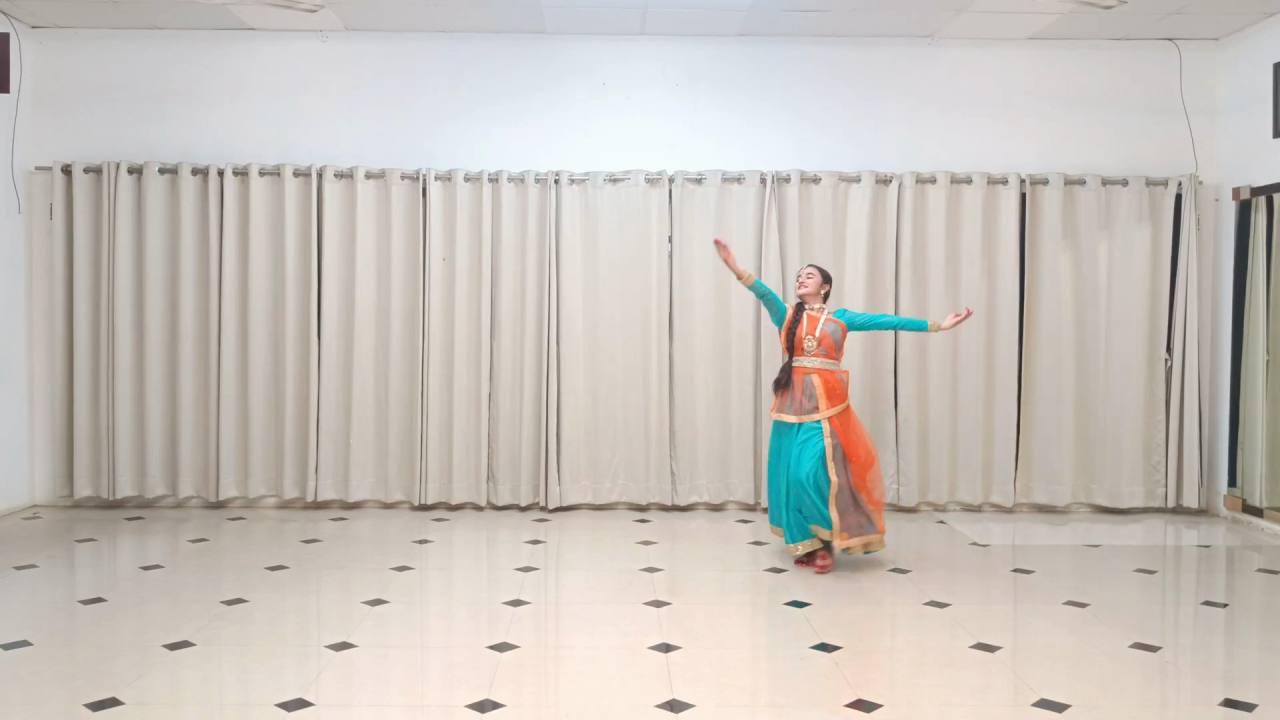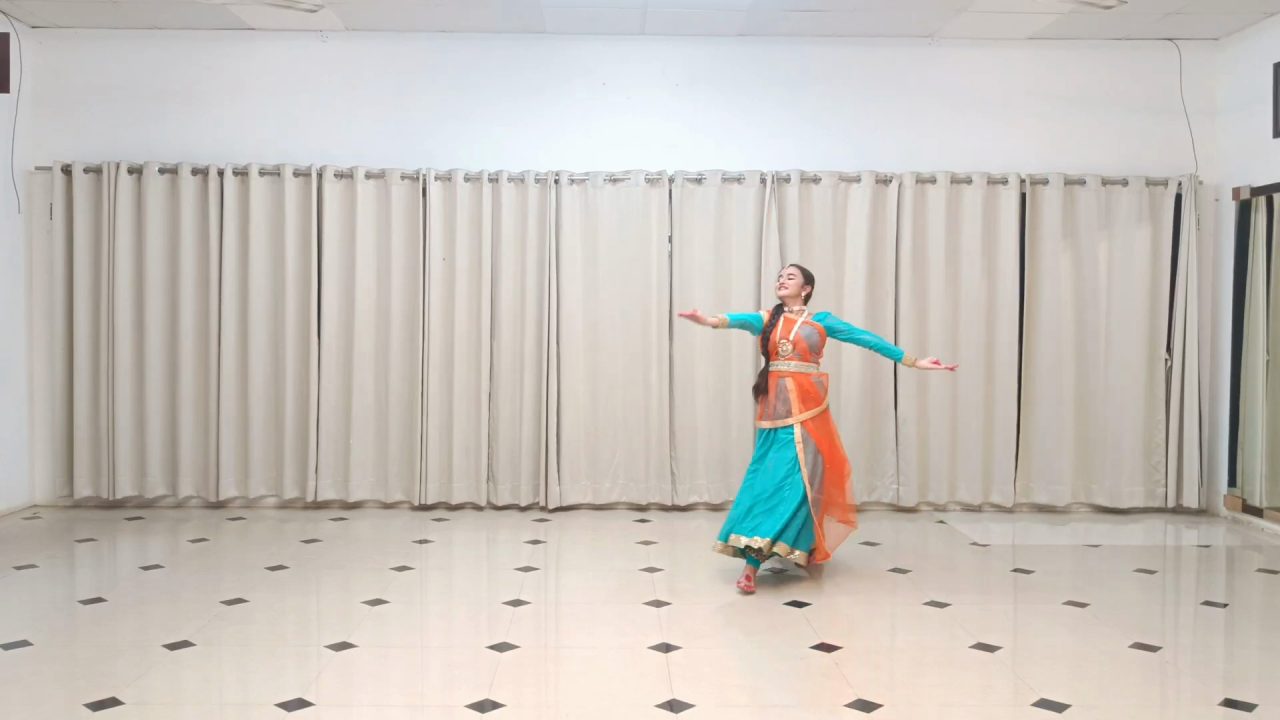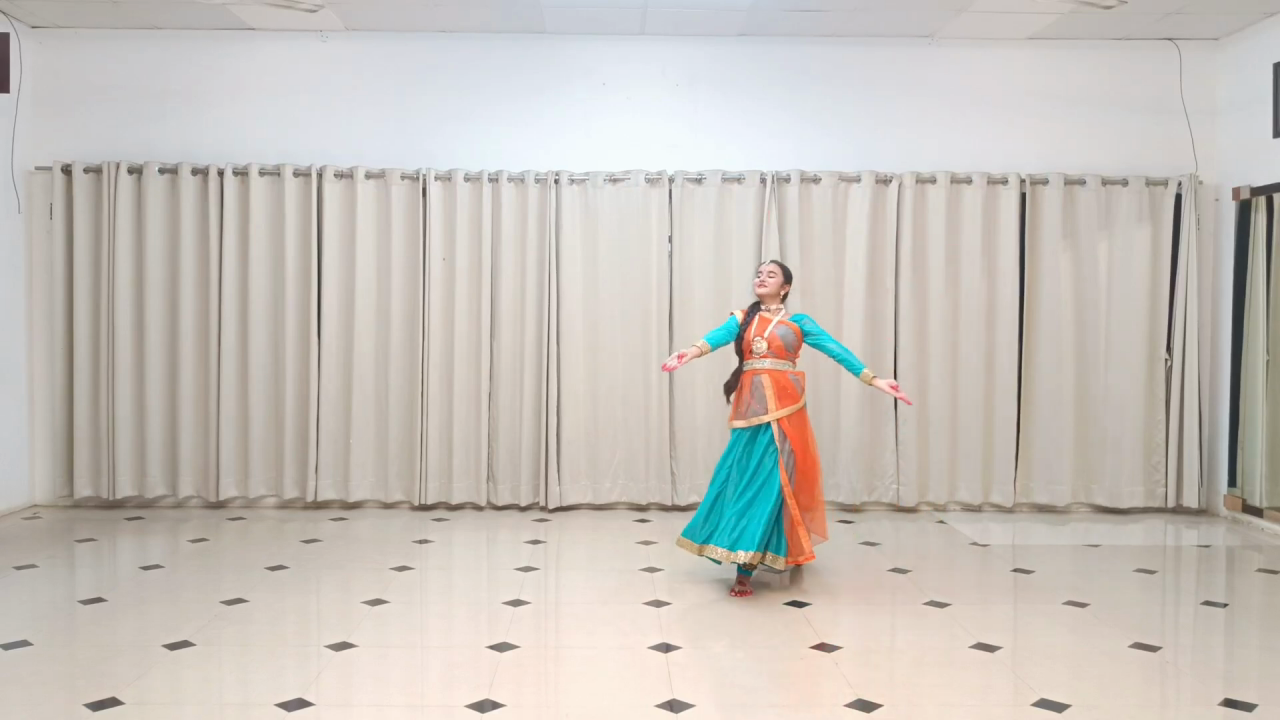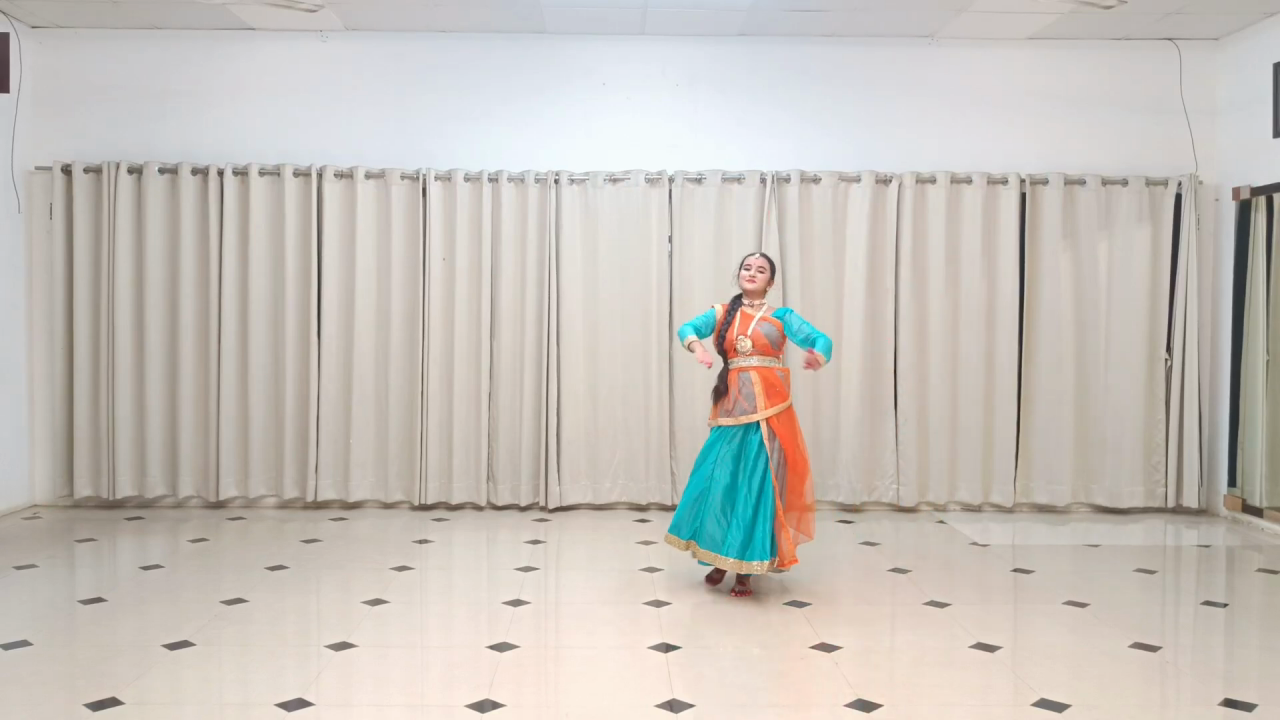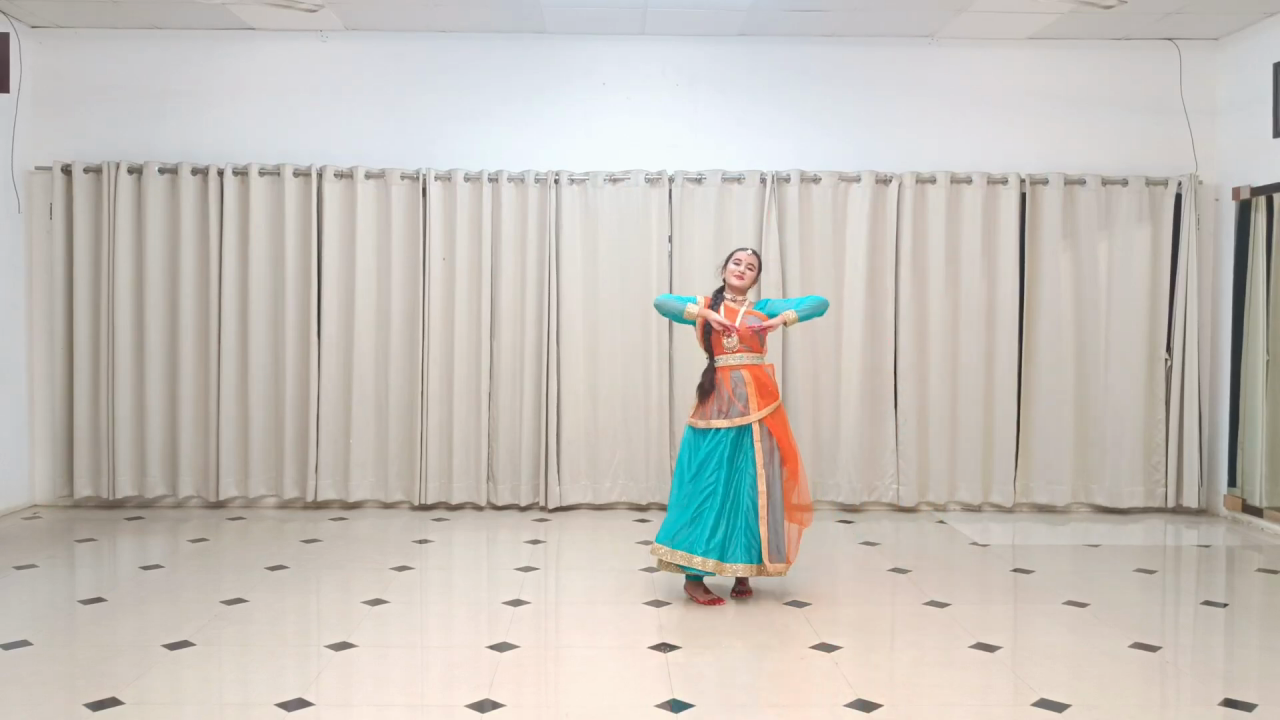
dt=0.2s
person 1, frame 1
left shoulder: (841, 318)
right shoulder: (787, 315)
left elbow: (886, 320)
right elbow: (763, 293)
left wrist: (936, 325)
right wrist: (736, 269)
left hip: (827, 404)
right hip: (792, 404)
left knee: (816, 472)
right knee: (791, 474)
left ankle: (827, 542)
right ankle: (807, 541)
person 1, frame 2
left shoulder: (822, 321)
right shoulder: (766, 319)
left elbow: (866, 338)
right elbow: (739, 320)
left wrist: (912, 361)
right wrist: (712, 321)
left hip: (806, 409)
right hip: (773, 408)
left knee: (790, 481)
right knee: (770, 478)
left ankle: (755, 564)
right ankle: (797, 549)
person 1, frame 3
left shoulder: (799, 322)
right shoulder: (742, 319)
left elbow: (834, 348)
right elbow: (719, 336)
left wrist: (872, 379)
right wrist: (690, 353)
left hip: (783, 407)
right hip: (748, 406)
left knee: (769, 483)
right knee: (741, 479)
left ankle: (746, 570)
person 1, frame 4
left shoulder: (783, 316)
right shoulder: (723, 313)
left elbow: (820, 338)
right elbow: (689, 328)
left wrist: (818, 356)
right wrist: (697, 346)
left hip: (768, 405)
right hip: (731, 403)
left knee: (760, 483)
right knee: (718, 479)
left ankle: (744, 571)
right ankle: (718, 557)
person 1, frame 5
left shoulder: (764, 310)
right shoulder: (703, 307)
left elbow: (819, 303)
right elbow: (662, 303)
left wrist: (783, 319)
right wrist: (705, 313)
left hip: (756, 401)
right hip: (716, 402)
left knee: (751, 484)
right knee: (707, 482)
left ankle: (742, 571)
right ankle: (693, 576)
